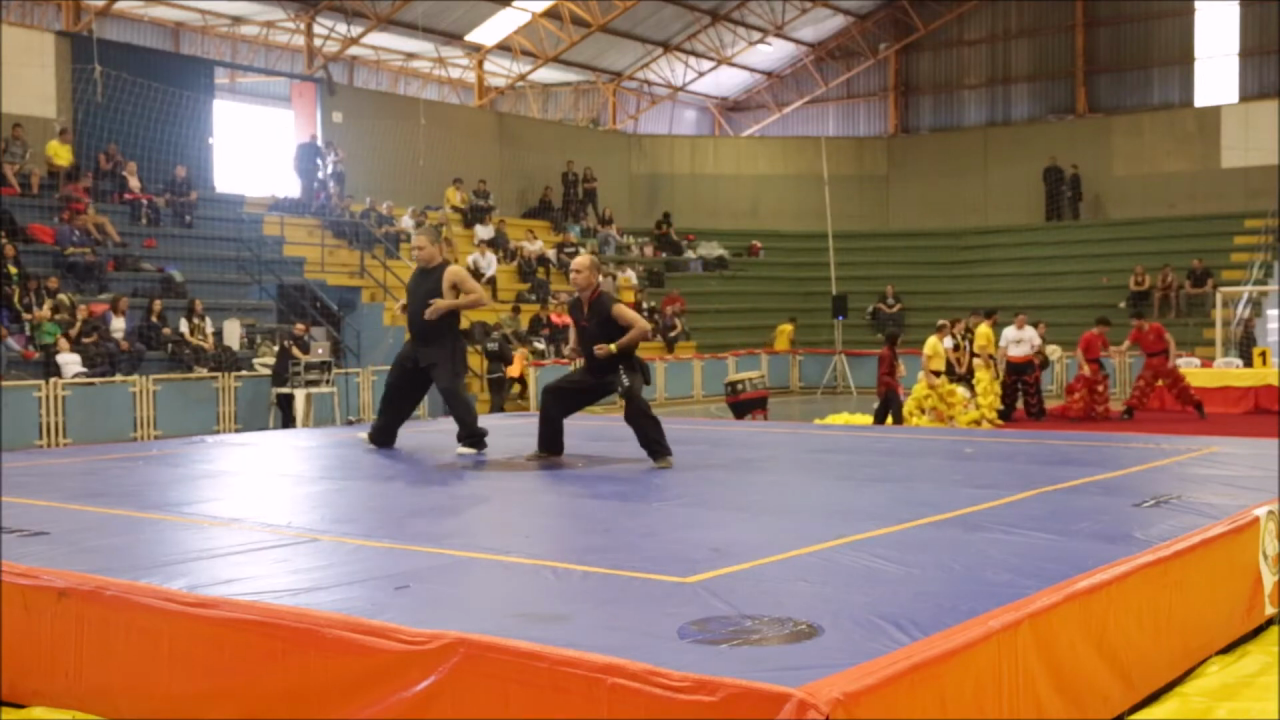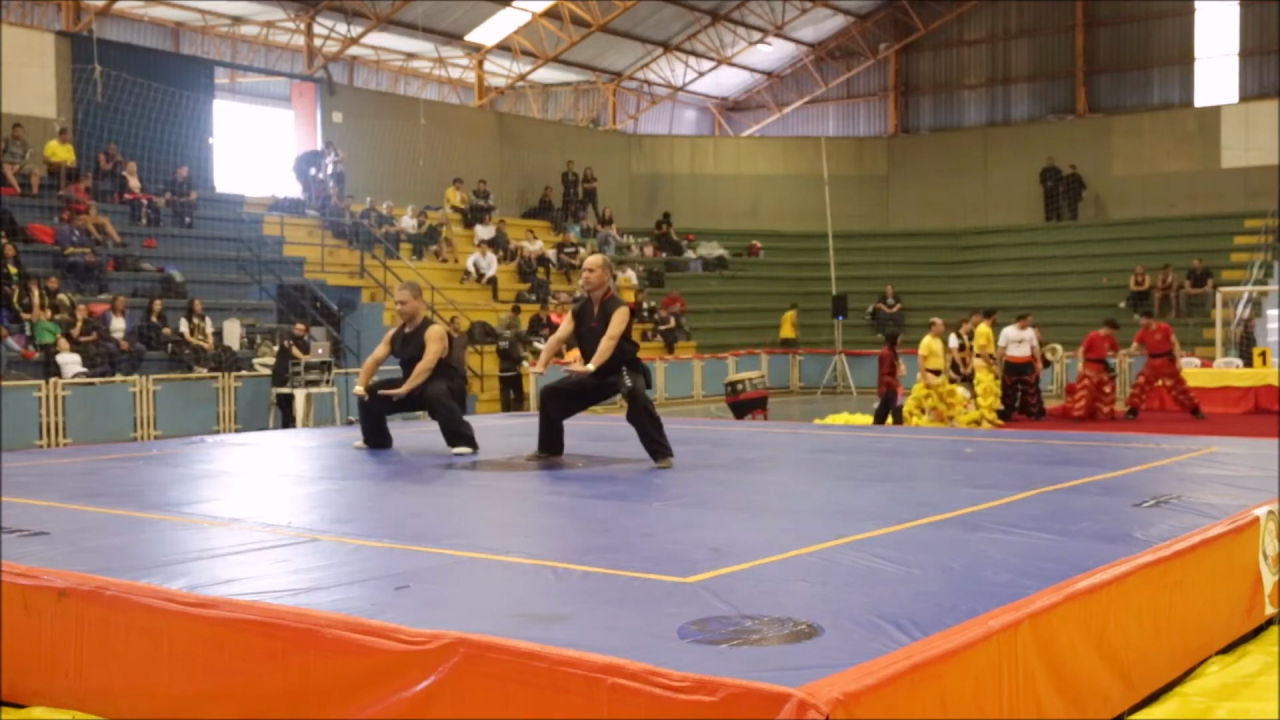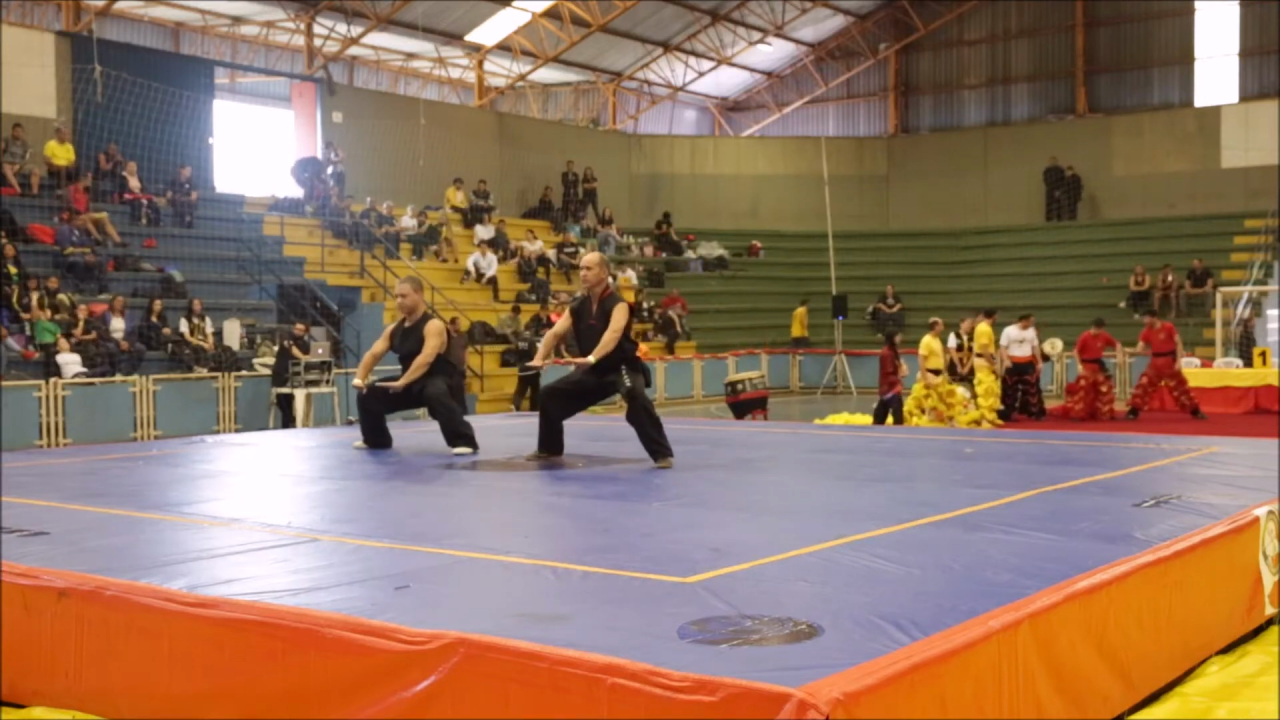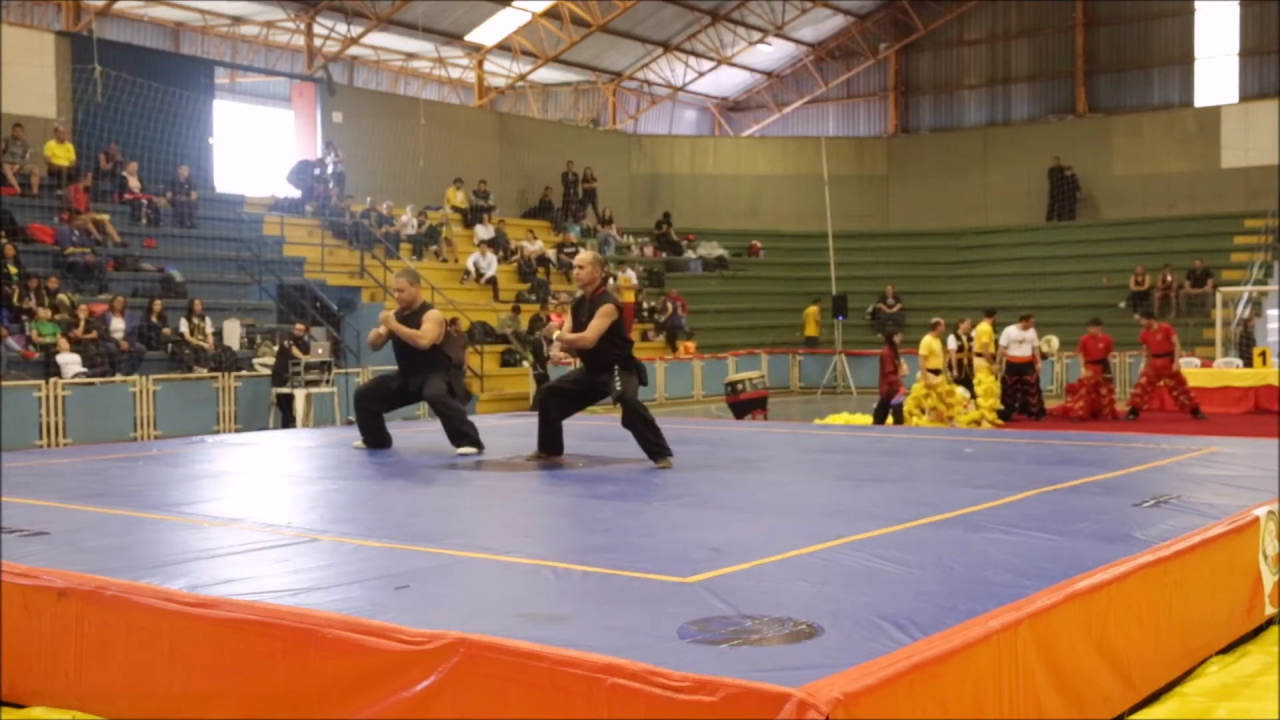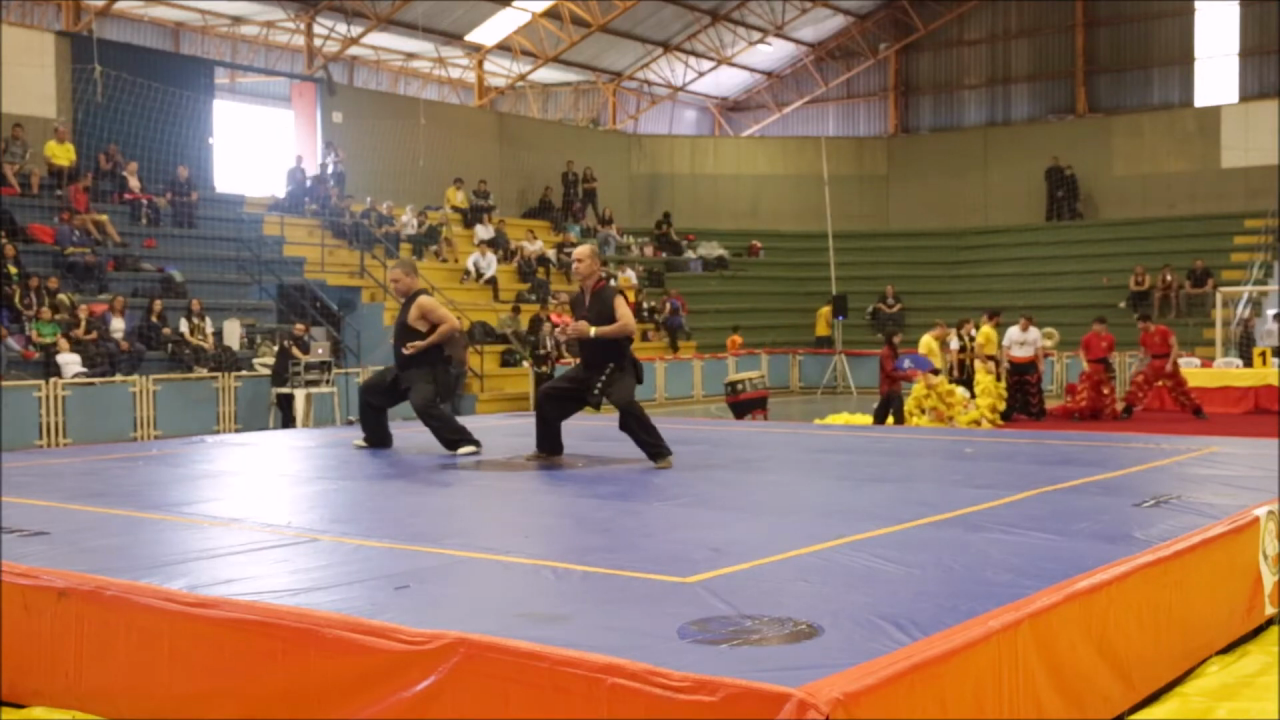
dt=0.5s
person 1, frame 1
left shoulder: (609, 306)
right shoulder: (574, 306)
left elbow: (643, 327)
left wrist: (614, 347)
right wrist: (573, 345)
left hip: (621, 367)
right hip: (592, 369)
left knee: (632, 399)
right knee: (552, 393)
left ankle: (661, 453)
right ankle: (549, 447)
person 1, frame 2
left shoulder: (619, 308)
right shoulder: (579, 310)
left elbow: (610, 340)
right elbow: (558, 337)
left wrist: (591, 366)
right wrist: (541, 364)
left hip: (622, 369)
right hip: (593, 374)
left knee: (637, 398)
right knee: (549, 394)
left ankle: (662, 454)
right ankle: (549, 448)
person 1, frame 3
left shoulder: (618, 305)
right shoulder: (577, 307)
left elbow: (613, 334)
right elbow: (555, 332)
left wrist: (591, 358)
right wrist: (539, 358)
left hip: (622, 367)
right hip: (593, 371)
left knee: (636, 398)
right knee: (549, 395)
left ankle: (662, 454)
right ankle: (549, 448)
person 1, frame 4
left shoulder: (607, 304)
right shoulder: (578, 304)
left elbow: (588, 340)
right elbow: (565, 337)
left wrist: (556, 335)
right wrist: (558, 347)
left hip: (619, 367)
right hip: (592, 369)
left knee: (628, 402)
right knee: (548, 394)
left ankle: (661, 454)
right ankle: (550, 449)
person 1, frame 5
left shoulder: (611, 295)
right shoulder: (576, 300)
left elbow: (629, 327)
left wrist: (592, 332)
right wrist: (569, 332)
left hip: (616, 365)
right hip: (588, 366)
left knee: (625, 403)
right knee: (547, 395)
left ankle: (660, 453)
right ankle: (548, 449)
person 2, frame 1
left shoulder: (452, 272)
right shoulder: (417, 272)
left elbow: (481, 297)
left wrist: (449, 305)
right wrist: (405, 305)
left hip: (444, 346)
right hip: (416, 346)
left knee: (450, 388)
right knee: (395, 389)
left ankle: (473, 439)
right ankle: (380, 435)
person 2, frame 2
left shoulder: (434, 331)
right shoulder: (394, 334)
left elbow: (428, 365)
right elbow: (374, 360)
left wrist: (405, 389)
right wrist: (361, 385)
left hip: (442, 385)
right hip: (411, 387)
left knee: (436, 394)
right knee: (368, 396)
left ankle: (464, 442)
right ankle: (376, 440)
person 2, frame 3
left shoulder: (433, 326)
right shoulder: (394, 329)
left elbow: (426, 359)
right elbow: (373, 354)
left wrist: (401, 383)
right wrist: (359, 379)
left hip: (439, 381)
right hip: (410, 384)
left knee: (436, 395)
right knee: (367, 395)
left ankle: (464, 441)
right ankle: (376, 439)
person 2, frame 4
left shoulder: (432, 316)
right shoulder: (395, 315)
left elbow: (423, 342)
right elbow: (374, 345)
left wrist: (394, 327)
right wrist: (380, 333)
left hip: (434, 374)
right hip: (406, 376)
left knee: (436, 396)
right knee: (364, 395)
left ankle: (469, 442)
right ankle: (376, 439)
person 2, frame 5
left shoulder: (424, 301)
right shoulder: (409, 302)
left elbow: (453, 325)
left wrist: (425, 344)
right wrist: (400, 341)
left hip: (426, 370)
right hip: (404, 369)
left knee: (423, 404)
right knee: (369, 390)
left ankle: (465, 442)
right ankle: (376, 438)
